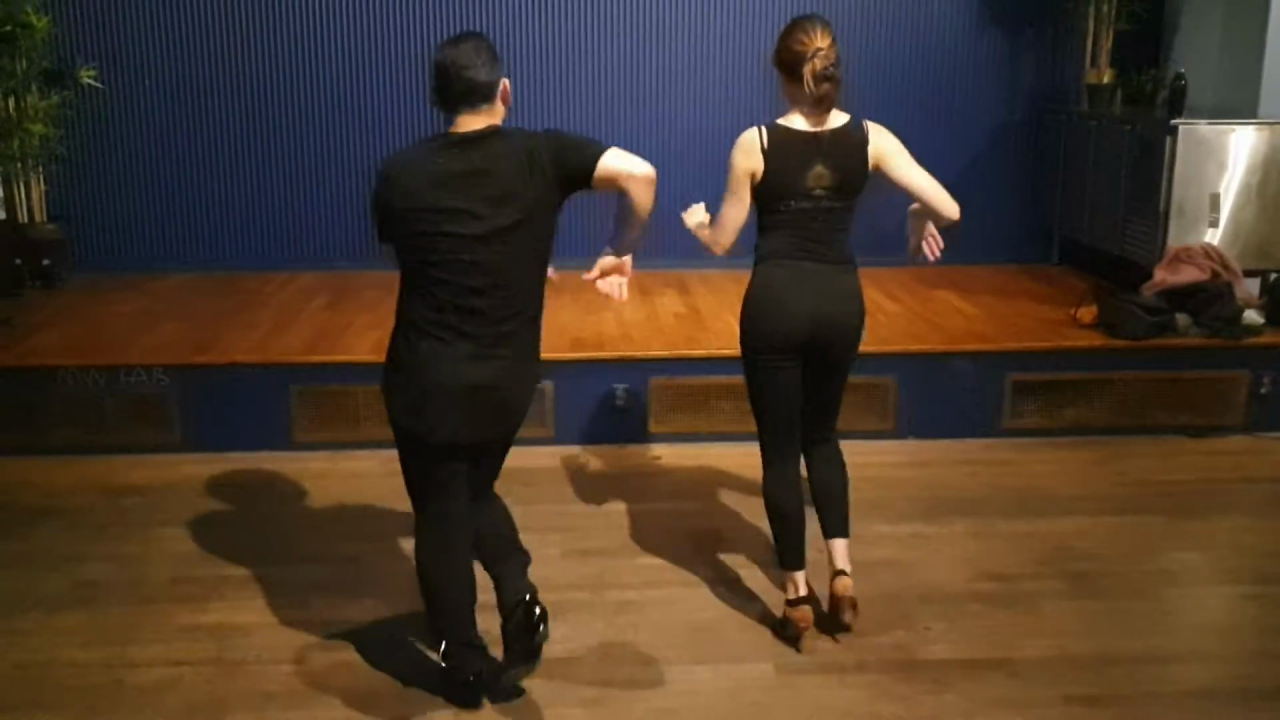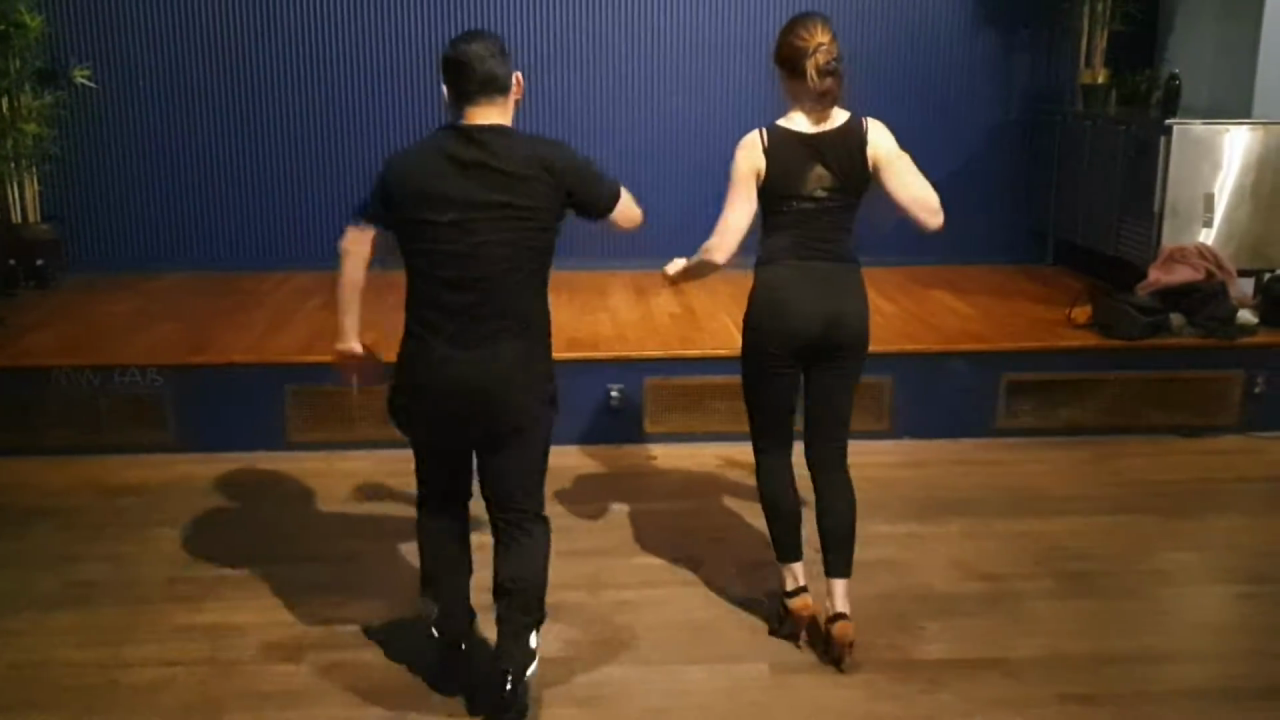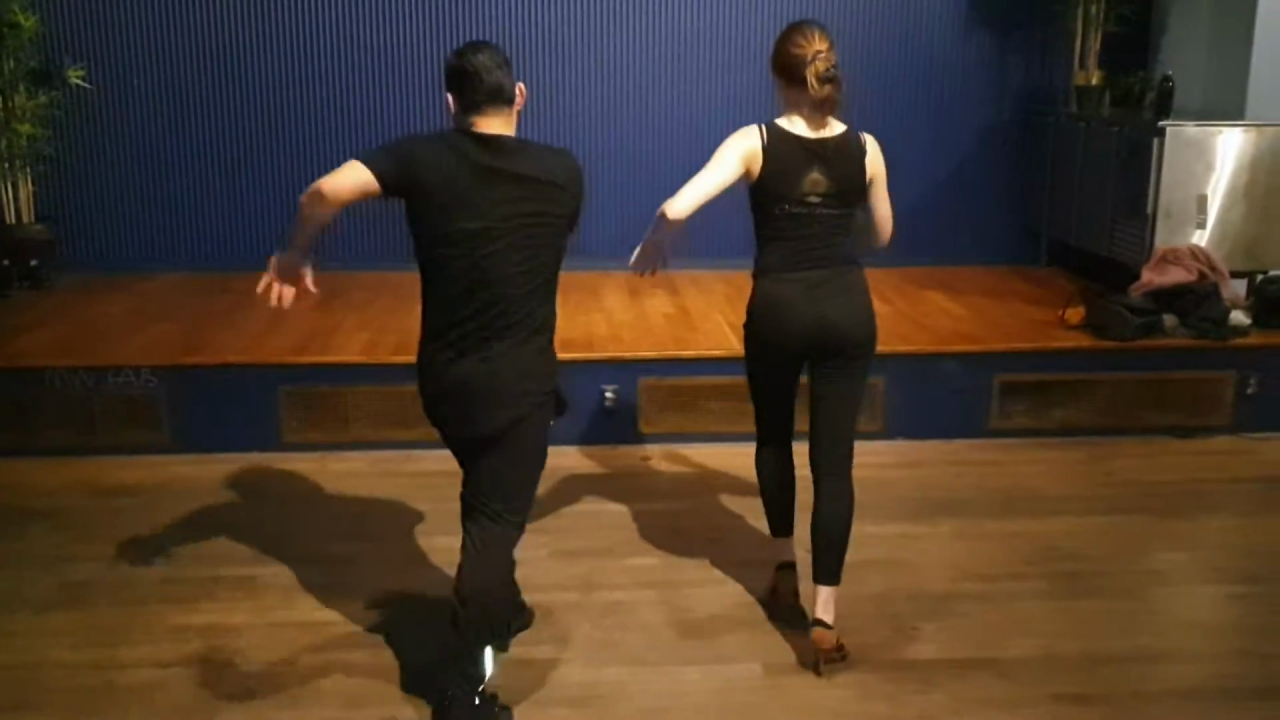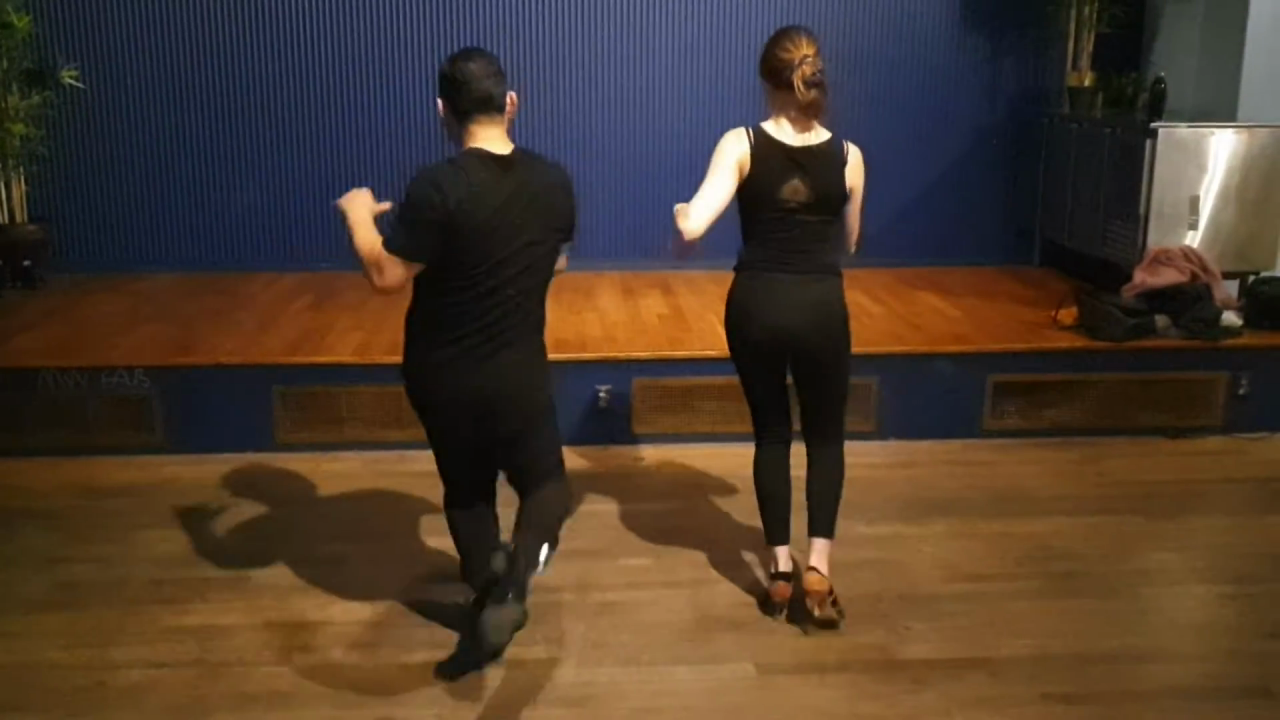
dt=0.2s
person 1, frame 1
left shoulder: (400, 173)
right shoulder: (543, 155)
right elbow: (639, 173)
right wrist: (622, 254)
left hip: (424, 378)
right hip: (507, 376)
left knee: (440, 518)
right knee: (478, 492)
left ankle: (464, 663)
right ankle: (519, 606)
person 1, frame 2
left shoulder: (406, 166)
right shoulder: (550, 162)
left elbow: (355, 250)
right elbow: (630, 216)
left wrist: (350, 333)
left hip: (428, 375)
right hip: (517, 377)
left knee: (441, 507)
right knee: (519, 518)
left ankle: (452, 635)
person 1, frame 3
left shoulder: (424, 158)
right shoulder: (562, 171)
left elbow: (327, 191)
left wrist: (291, 258)
left hip: (445, 376)
right hip: (520, 379)
left knee: (482, 491)
right knee: (497, 522)
left ankle: (494, 609)
person 1, frame 4
left shoulder: (437, 186)
right shoulder: (555, 182)
left elbow: (387, 277)
left wrist: (358, 213)
left hip: (438, 375)
right hip: (516, 373)
left knee: (467, 490)
right knee: (544, 483)
left ankle: (491, 598)
right ankle: (513, 583)
person 2, frame 1
left shoulder: (756, 144)
right shoulder: (869, 138)
left elbow: (719, 243)
right elbow: (947, 207)
left wrist: (695, 220)
right wrist: (922, 220)
left hip: (775, 303)
right hip: (840, 301)
left knee: (780, 449)
right knee: (820, 437)
left ankle: (797, 598)
right ankle: (840, 573)
person 2, frame 2
left shoulder: (758, 145)
right shoulder: (870, 136)
left elbow: (720, 251)
right elbow: (931, 217)
left wrist: (680, 271)
right wrist: (886, 180)
left hip: (780, 304)
right hip: (844, 304)
left knee: (773, 450)
right knee: (830, 455)
left ankle: (795, 590)
right ankle: (840, 609)
person 2, frame 3
left shoulder: (754, 142)
right shoulder: (864, 149)
left elbow: (677, 209)
right elbow: (880, 236)
left wrist: (649, 248)
left hip: (779, 308)
right hip: (847, 309)
left knee: (773, 436)
right knee: (833, 460)
left ankle: (783, 565)
right ankle: (824, 620)
person 2, frame 4
left shoulder: (742, 145)
right shoulder: (847, 157)
left elbow: (691, 228)
right elbow: (847, 245)
left wrist: (684, 213)
left hip: (755, 308)
right hip: (820, 309)
left knee: (771, 434)
right knee: (825, 436)
left ankle: (779, 572)
right ankle: (818, 568)
